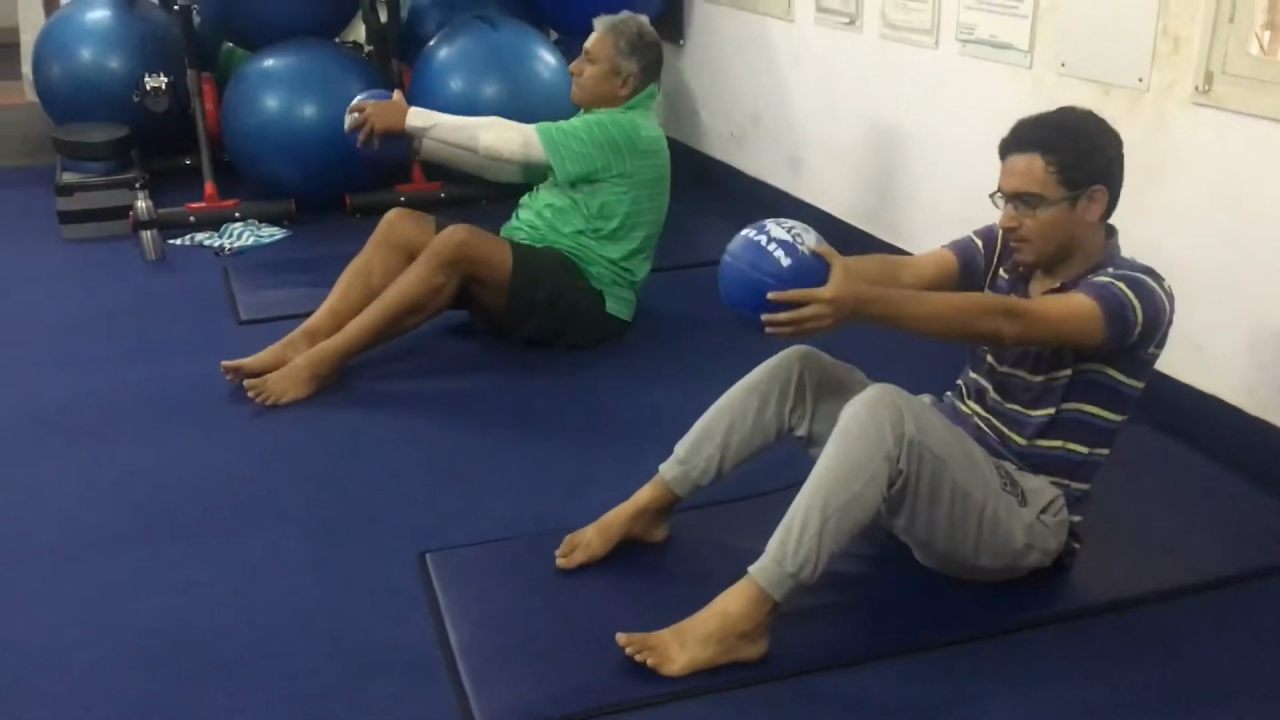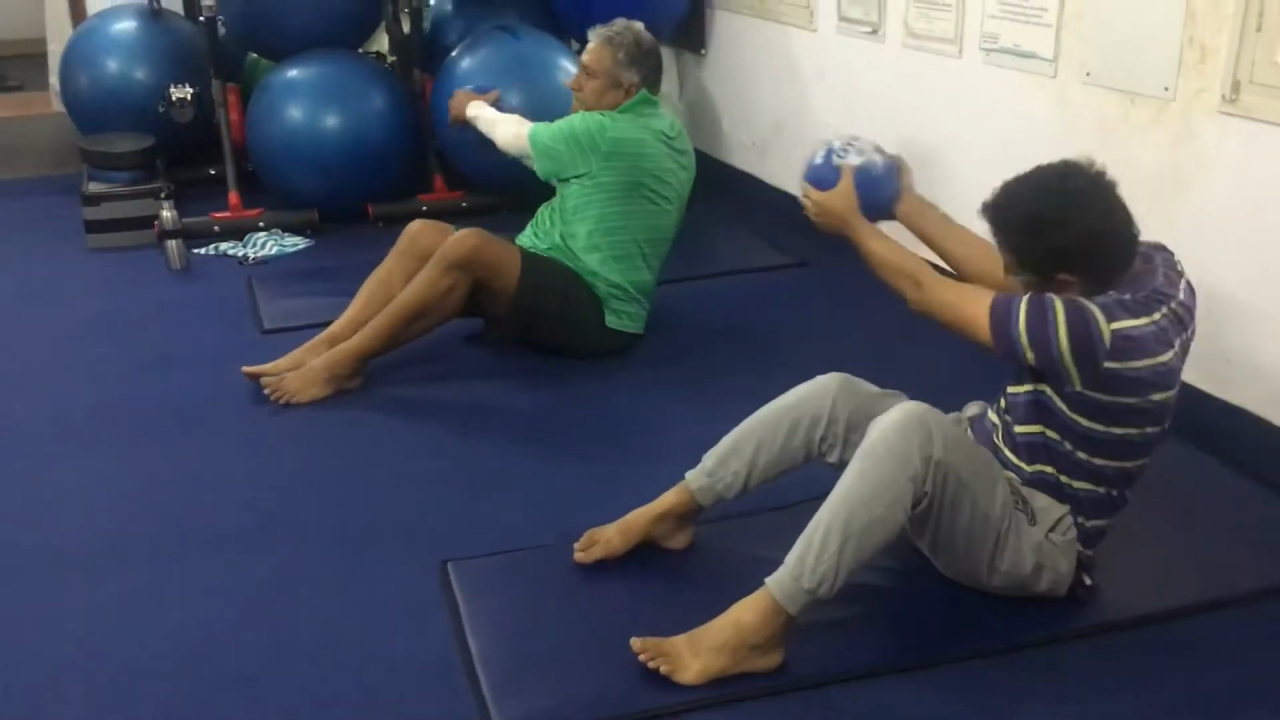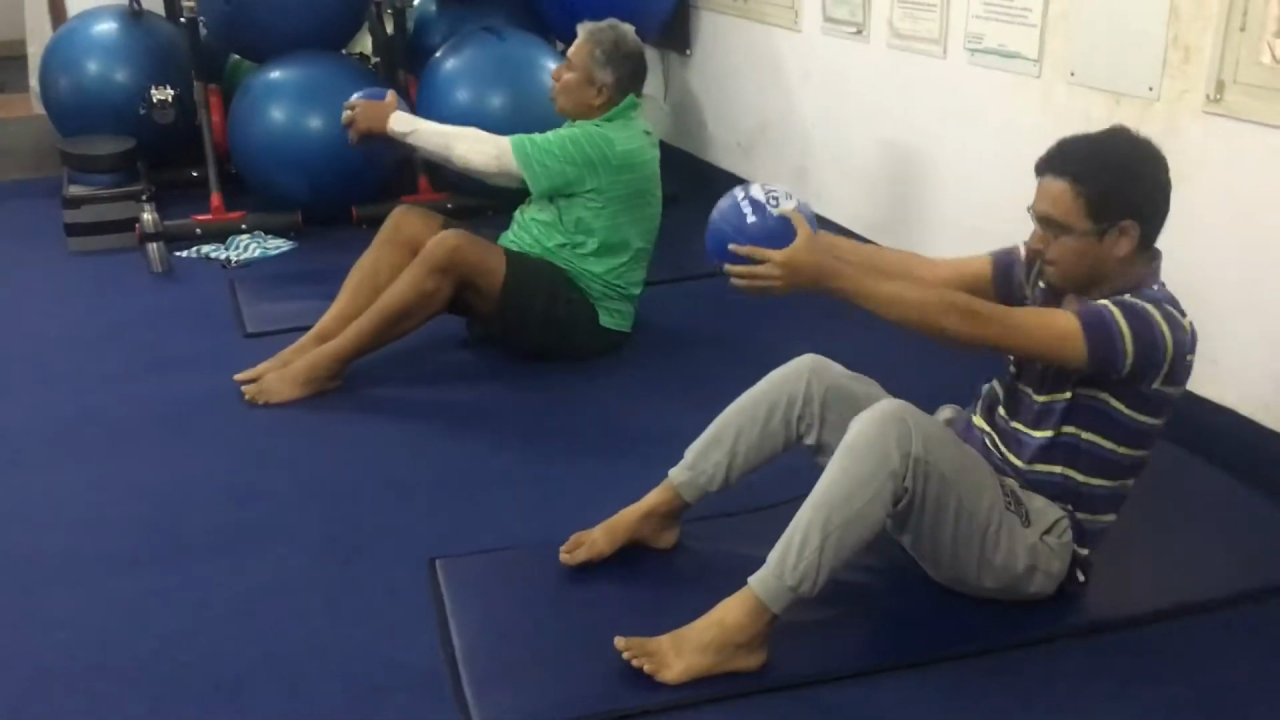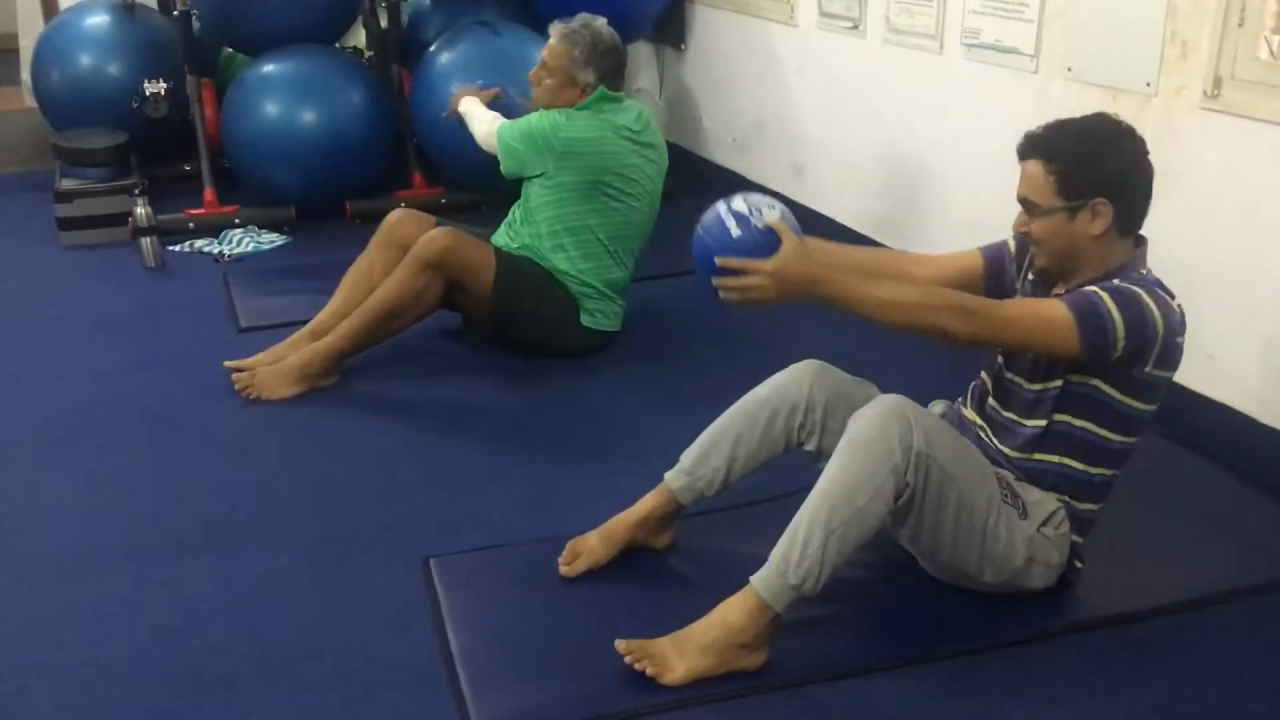
dt=0.5s
person 1, frame 1
left shoulder: (1139, 298)
right shoulder: (1007, 250)
left elbow: (1004, 322)
right elbow: (905, 272)
left wrist: (858, 303)
right wrist: (828, 276)
left hip: (1019, 518)
right hip: (944, 454)
left knee: (881, 410)
right knee: (798, 368)
left ankle: (745, 615)
right ankle: (645, 508)
person 1, frame 2
left shoulder: (1087, 329)
right shoulder: (1149, 265)
left elbow: (927, 291)
right elbow: (1010, 283)
left wrist: (851, 223)
right wrist: (907, 206)
left hip: (1037, 542)
left knee: (910, 427)
right knee: (835, 396)
left ankle: (758, 626)
right ankle: (671, 511)
person 1, frame 3
left shoulder: (1152, 326)
right shoulder: (1046, 265)
left elbow: (969, 321)
right elbow: (931, 274)
left wrist: (821, 274)
right wrist: (808, 247)
left hip: (1027, 539)
right hip: (959, 472)
left knee: (890, 426)
right knee: (809, 379)
left ankle: (742, 625)
right ankle: (654, 512)
person 1, frame 4
left shoulder: (1142, 312)
right shoulder: (1038, 259)
left elbow: (963, 320)
right elbow: (921, 271)
left wrist: (811, 282)
right wrist: (796, 253)
left hip: (1023, 535)
right hip: (954, 468)
left knee: (891, 420)
right knee: (809, 384)
left ankle: (742, 626)
right ankle: (649, 515)
person 2, frame 1
left shoulder: (626, 132)
right shoulder: (606, 119)
left elbow: (513, 145)
right elbow: (516, 165)
left wrist: (410, 119)
right wrist: (417, 144)
left hip: (583, 298)
right hip: (537, 262)
left knee: (459, 243)
right knee: (400, 226)
left ankle: (324, 360)
right ankle: (305, 341)
person 2, frame 2
left shoulder: (602, 134)
right shoulder: (667, 131)
left elbow: (518, 139)
left wrist: (474, 109)
left hip: (595, 313)
left knee: (469, 246)
right knee: (422, 236)
left ankle: (343, 363)
right ankle: (325, 346)
person 2, frame 3
left shoulder: (602, 146)
right shoulder: (611, 124)
left elbow: (492, 156)
right elbow: (512, 167)
left wrist: (393, 122)
right wrist: (413, 139)
left hip: (580, 314)
right hip: (539, 277)
left knee: (452, 248)
right knee: (407, 224)
left ankle: (325, 365)
right ankle: (314, 345)
person 2, frame 4
left shoulder: (562, 133)
right shoulder: (638, 120)
left elbow: (492, 135)
left wrist: (468, 103)
left hip: (571, 313)
left knee: (442, 246)
right knee: (402, 226)
left ankle: (317, 363)
right ankle: (307, 341)
